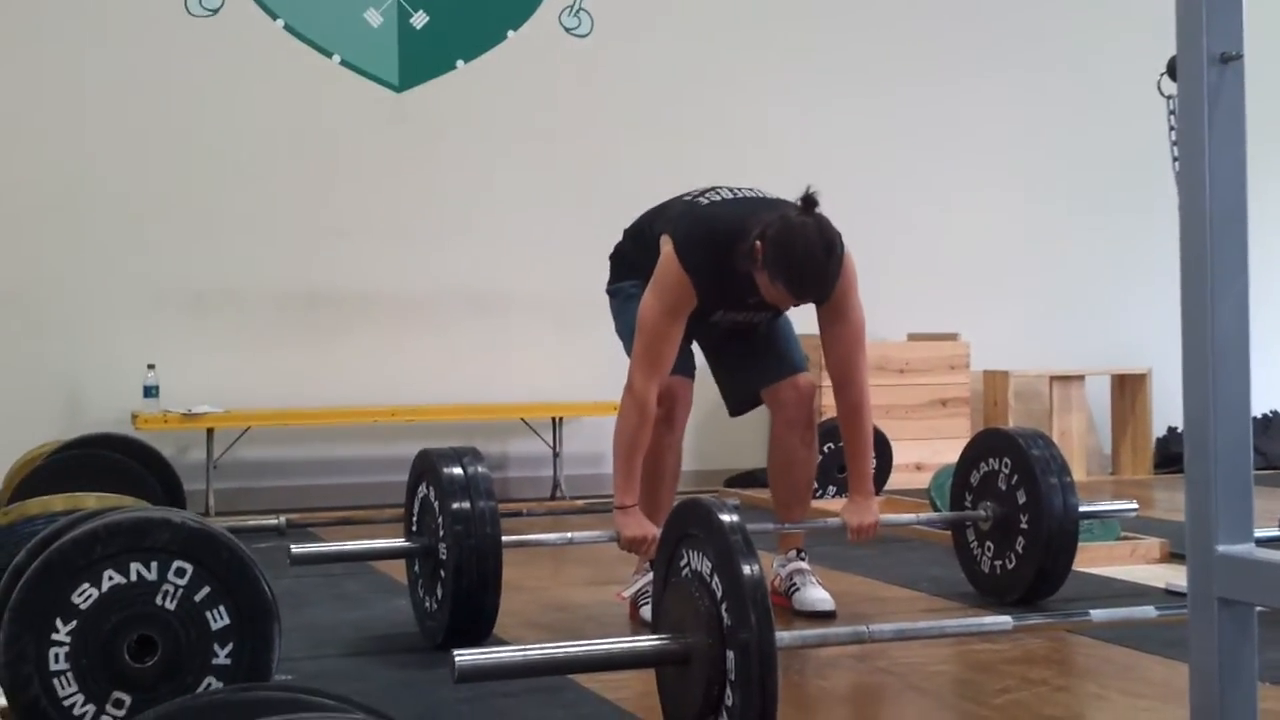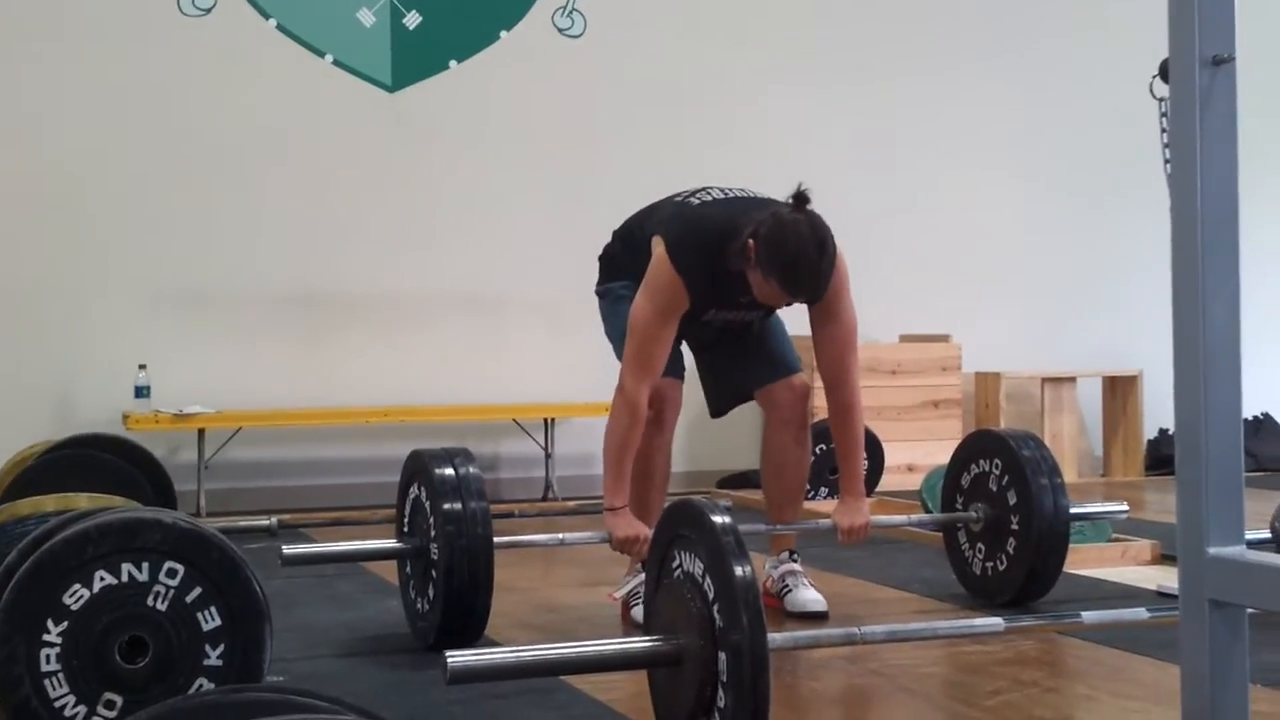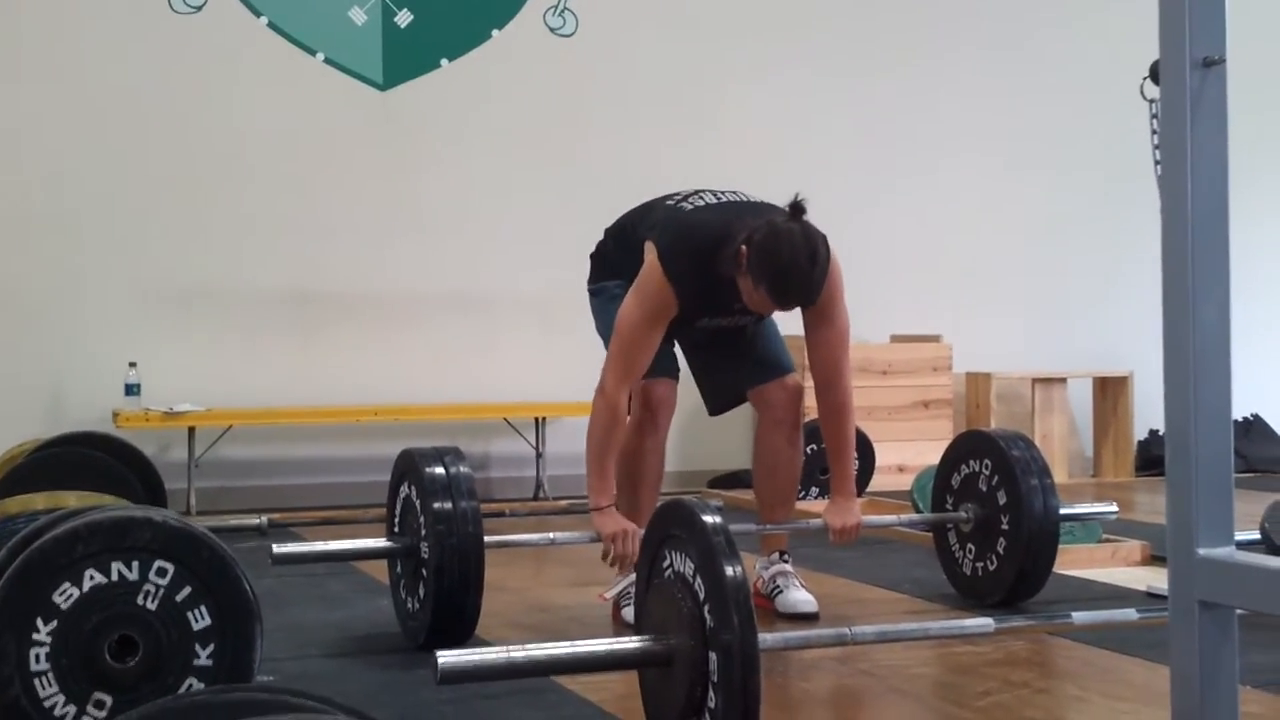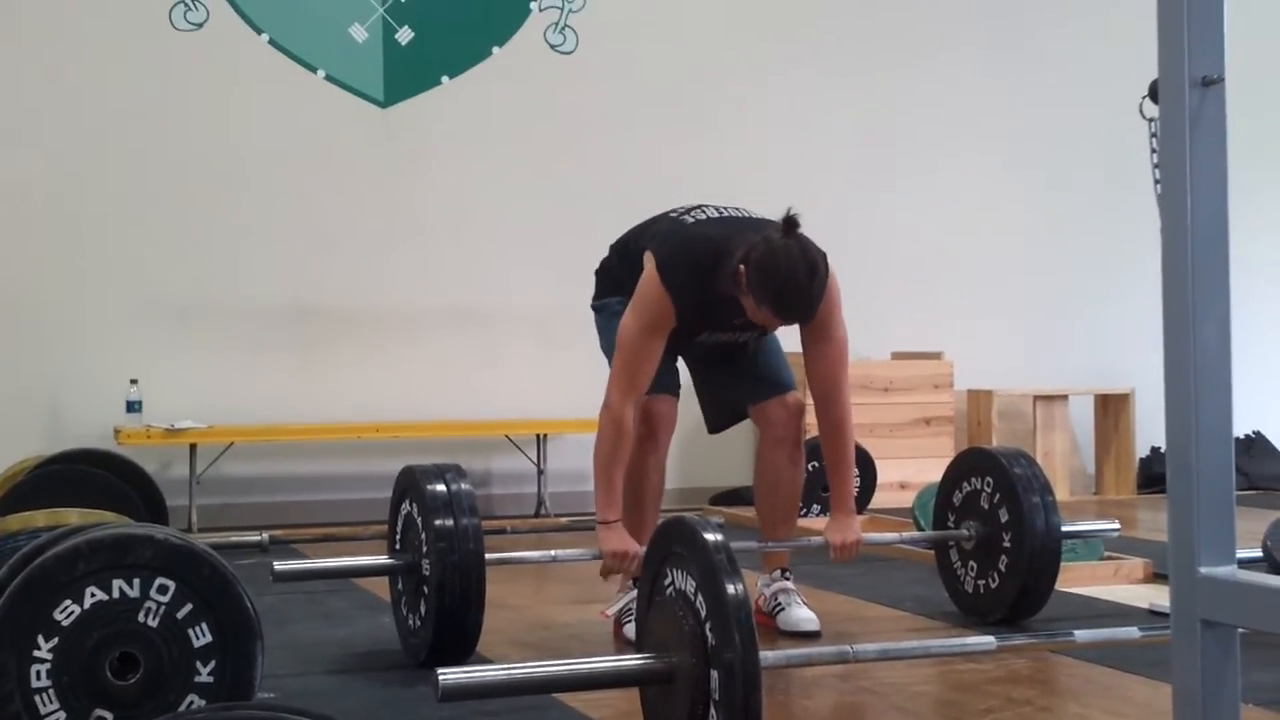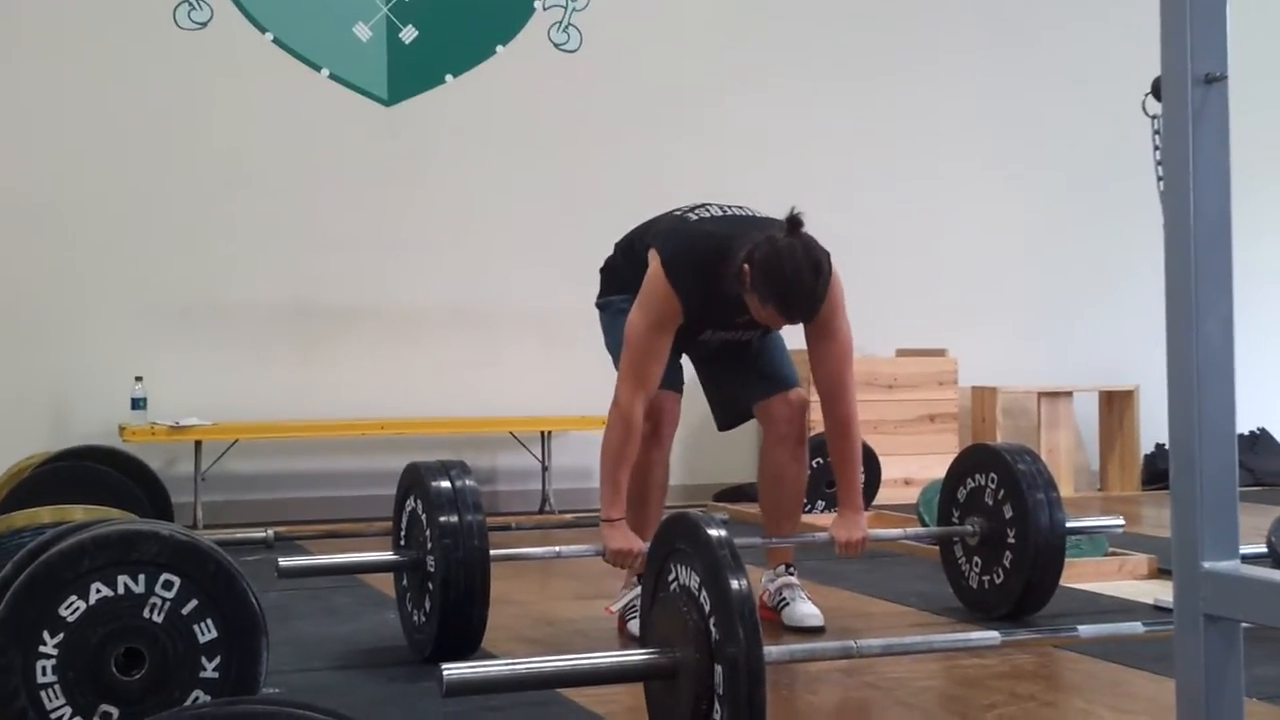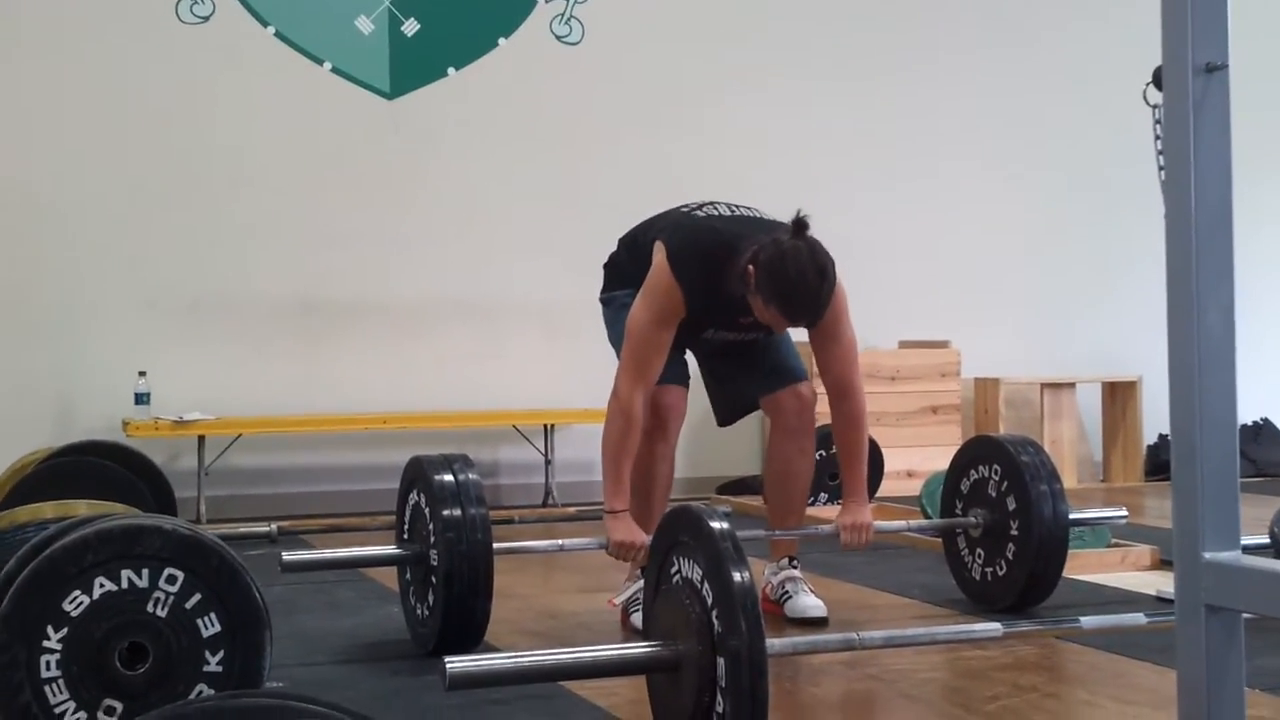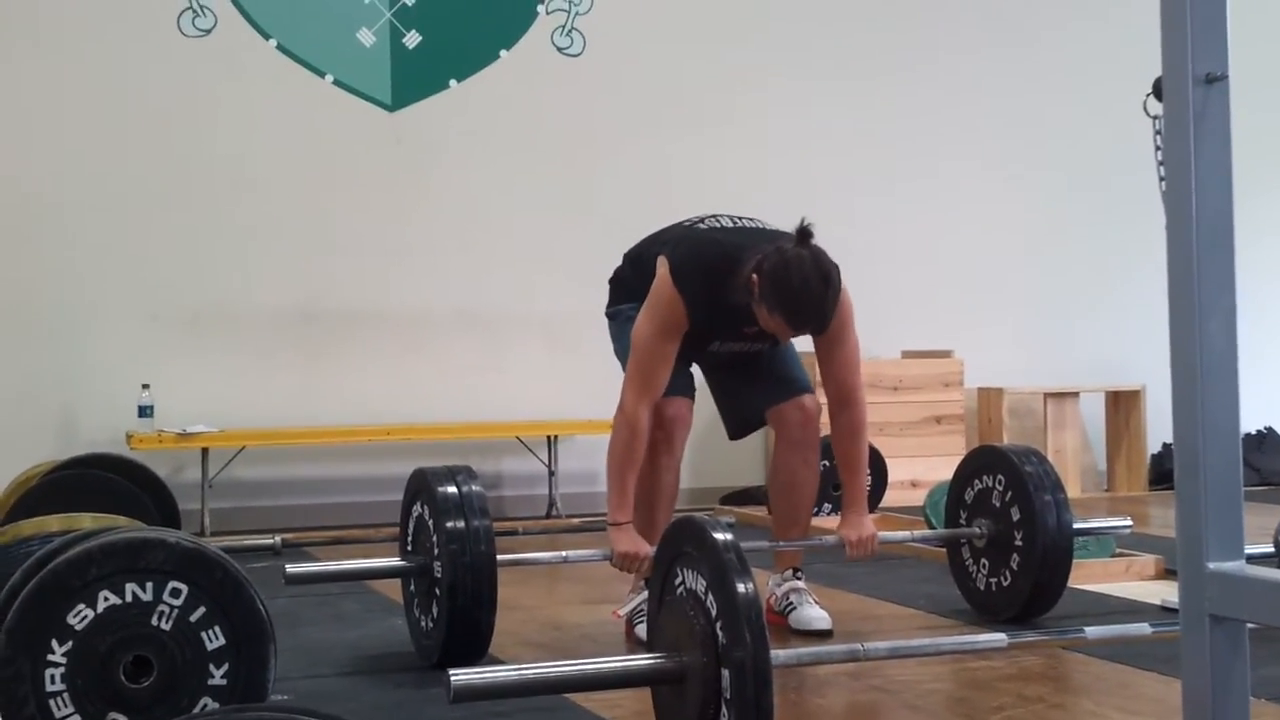
dt=0.2s
person 1, frame 1
left shoulder: (830, 264)
right shoulder: (686, 254)
left elbow: (850, 382)
right elbow: (643, 386)
left wrist: (862, 493)
right wrist: (626, 506)
left hip: (740, 302)
right hip: (645, 280)
left knee: (797, 394)
right knee: (672, 396)
left ankle: (791, 565)
right ankle: (650, 575)
person 1, frame 2
left shoulder: (823, 263)
right shoulder: (680, 254)
left elbow: (841, 382)
right elbow: (634, 386)
left wrist: (853, 494)
right wrist: (617, 507)
left hip: (730, 303)
right hip: (635, 281)
left knee: (790, 395)
right knee: (662, 398)
left ankle: (783, 567)
right ankle: (642, 575)
person 1, frame 3
left shoulder: (816, 265)
right shoulder: (672, 261)
left elbow: (834, 385)
right elbow: (613, 390)
left wrist: (844, 495)
right wrist: (603, 508)
left hip: (723, 304)
right hip: (626, 279)
left knee: (784, 395)
right knee: (655, 398)
left ankle: (774, 567)
right ankle: (634, 576)
person 1, frame 4
left shoulder: (813, 281)
right shoulder: (670, 274)
left elbow: (832, 400)
right elbow: (622, 402)
left wrist: (843, 511)
right wrist: (609, 522)
left hip: (725, 320)
right hip: (629, 295)
left knee: (785, 413)
right knee: (655, 416)
left ankle: (776, 584)
right ankle: (635, 592)
person 1, frame 5
left shoulder: (815, 281)
right shoulder: (673, 271)
left elbow: (837, 396)
right elbow: (630, 399)
left wrist: (851, 509)
right wrist: (614, 520)
left hip: (730, 319)
right hip: (634, 293)
left knee: (788, 409)
right knee: (658, 413)
left ankle: (780, 580)
right ankle: (639, 588)
person 1, frame 6
left shoulder: (817, 280)
right shoulder: (679, 267)
left elbow: (846, 394)
right elbow: (629, 393)
left wrist: (856, 500)
right wrist: (616, 512)
left hip: (732, 316)
right hip: (638, 289)
left knee: (796, 402)
right knee: (664, 406)
left ankle: (783, 572)
right ankle: (643, 580)
person 1, frame 7
left shoulder: (825, 292)
right shoulder: (683, 278)
left elbow: (847, 403)
right elbow: (637, 404)
left wrist: (855, 510)
right wrist: (621, 524)
left hip: (740, 327)
right hip: (643, 303)
left knee: (801, 414)
right knee: (670, 417)
left ankle: (787, 584)
right ankle: (646, 593)
